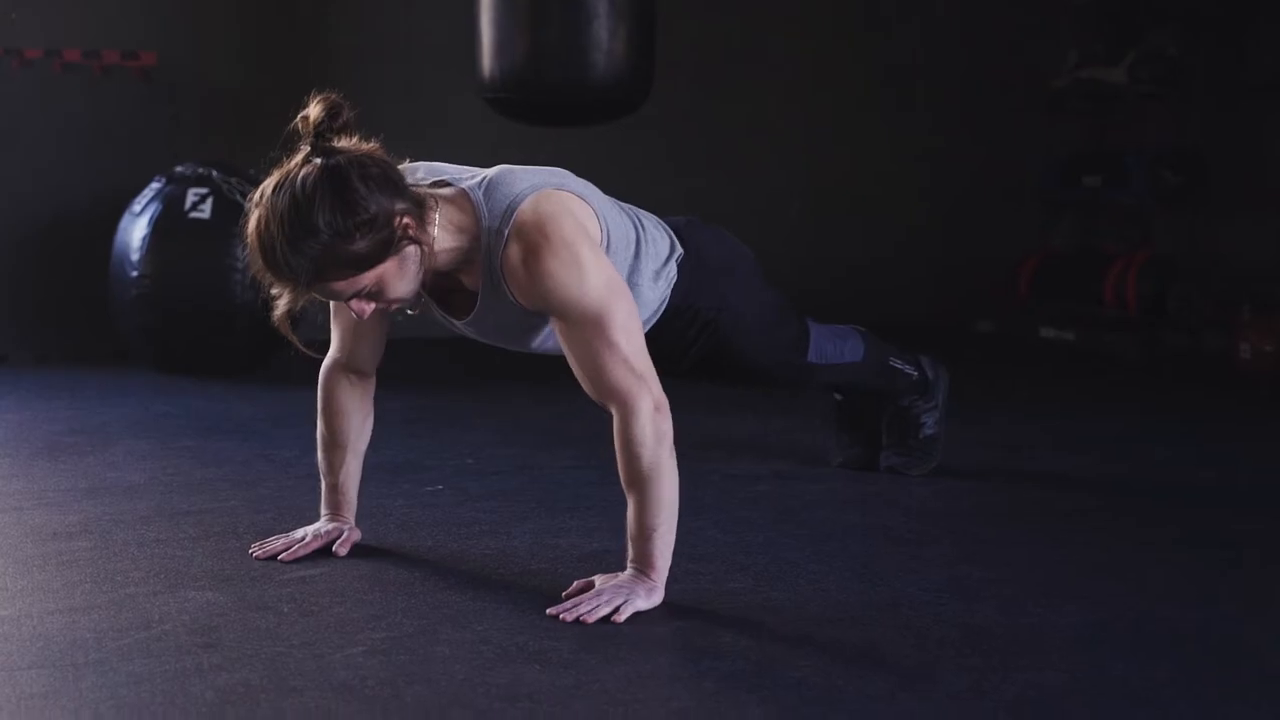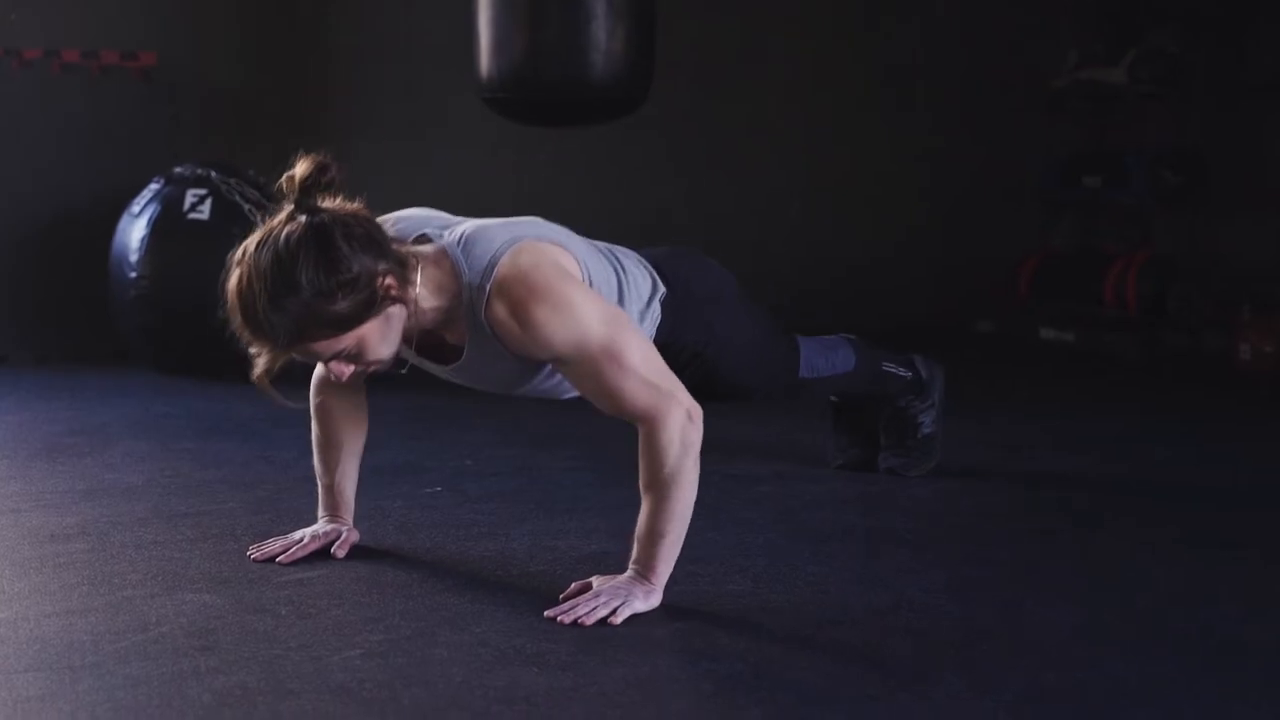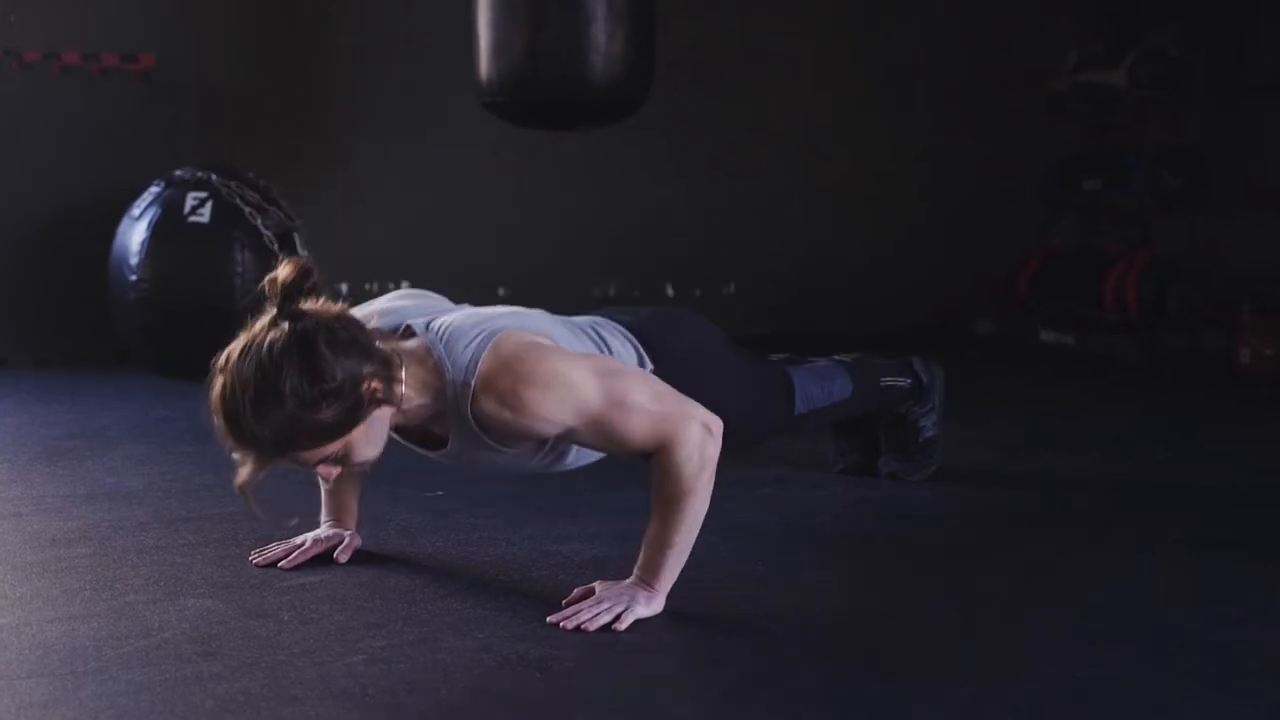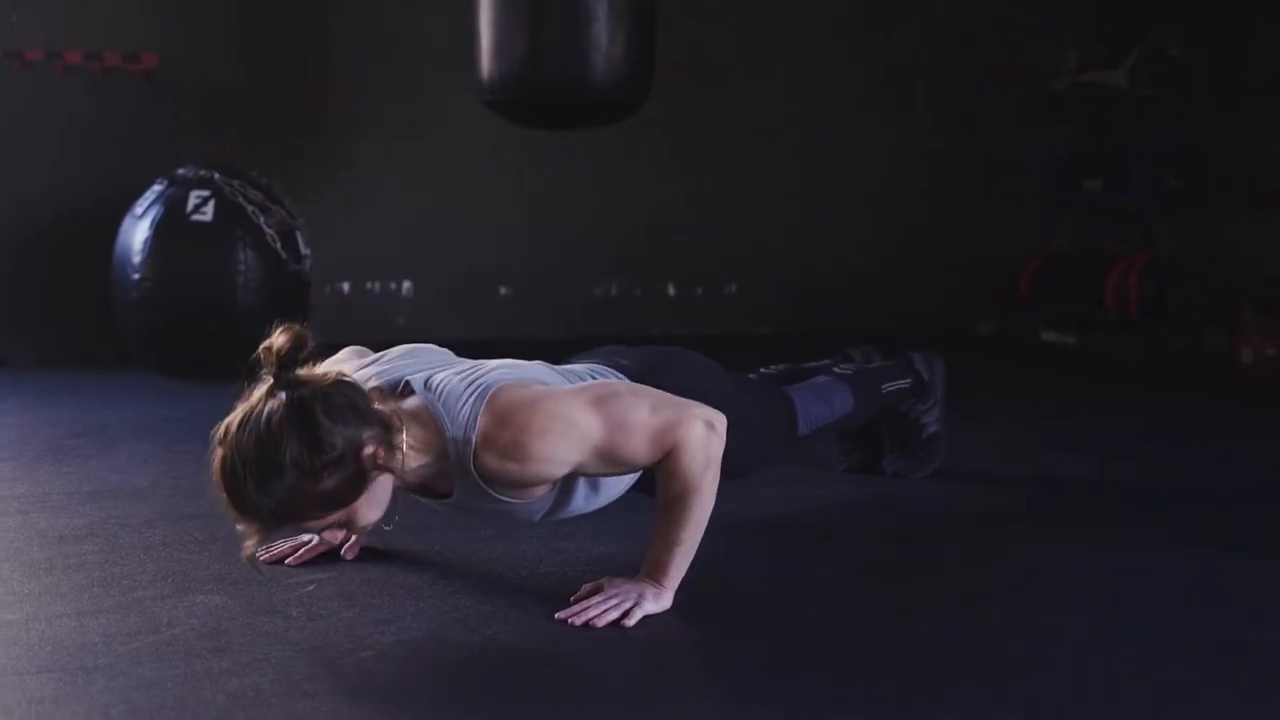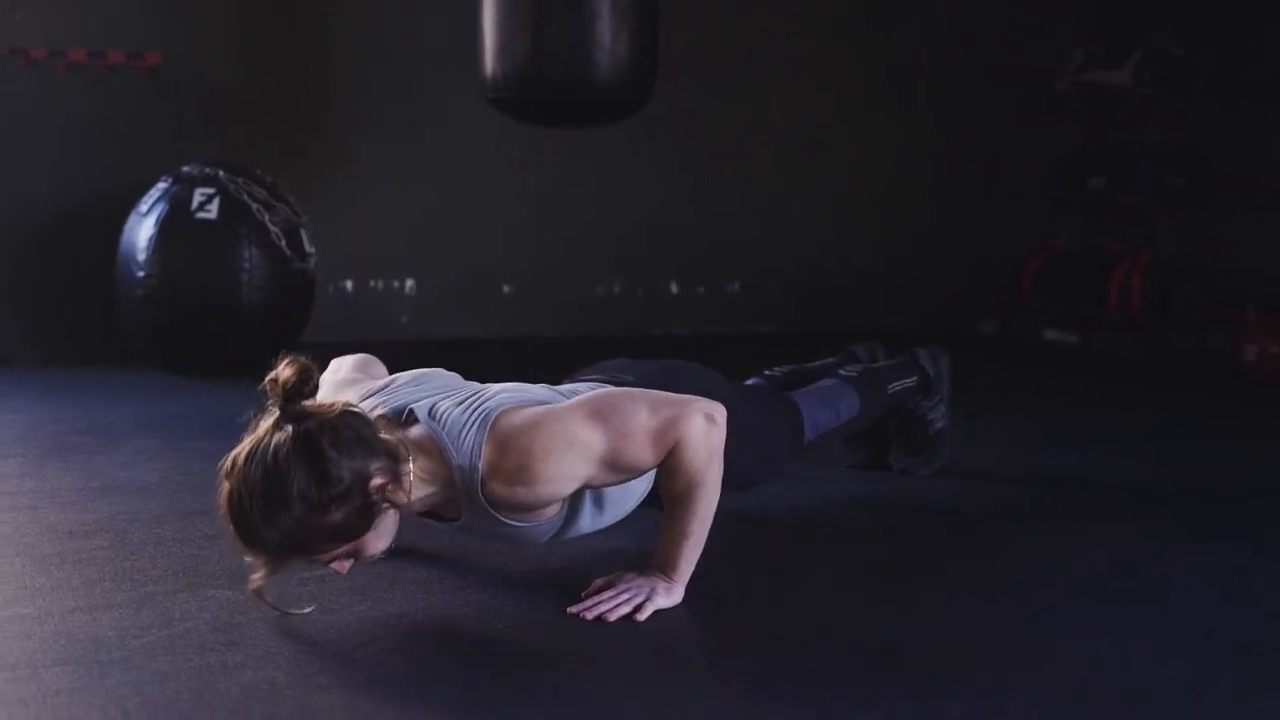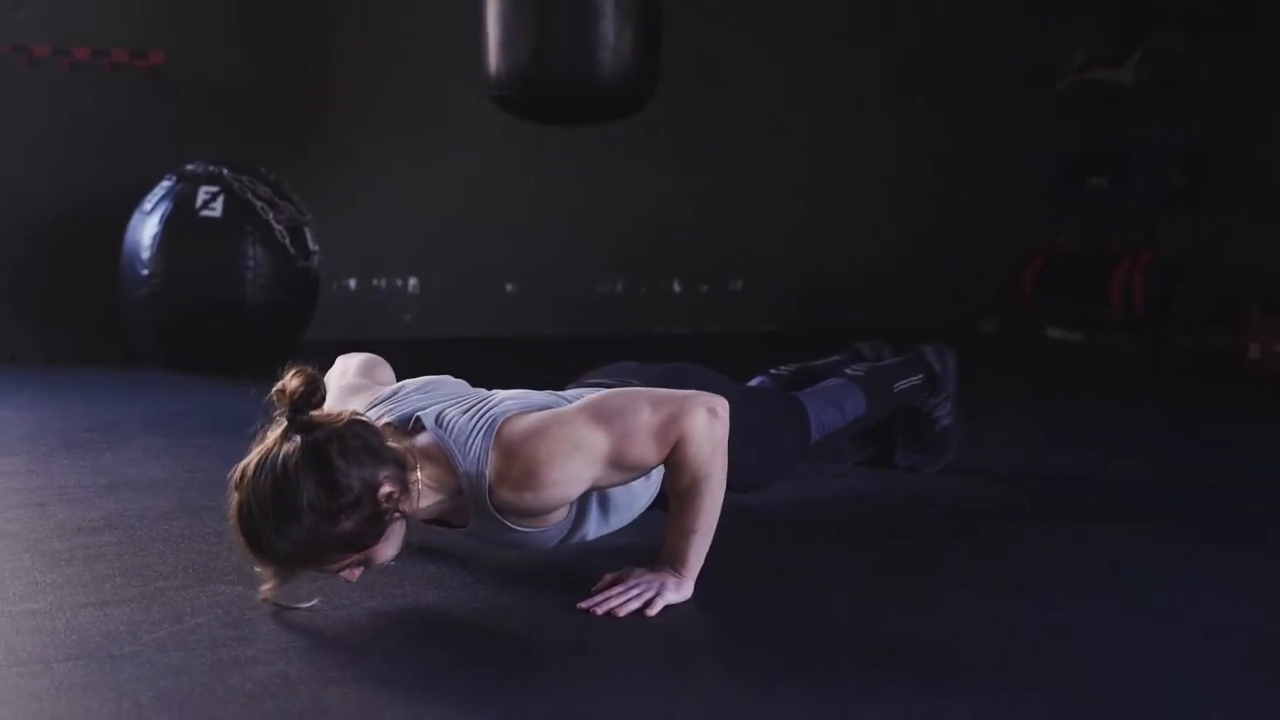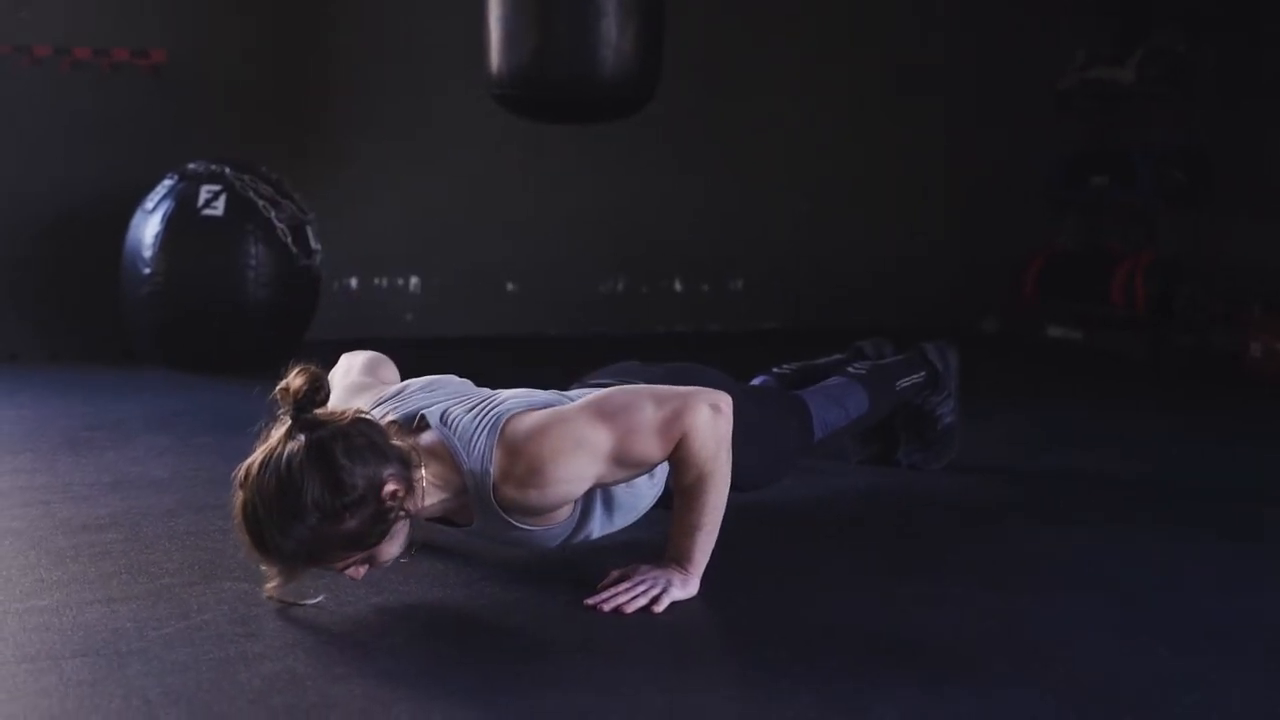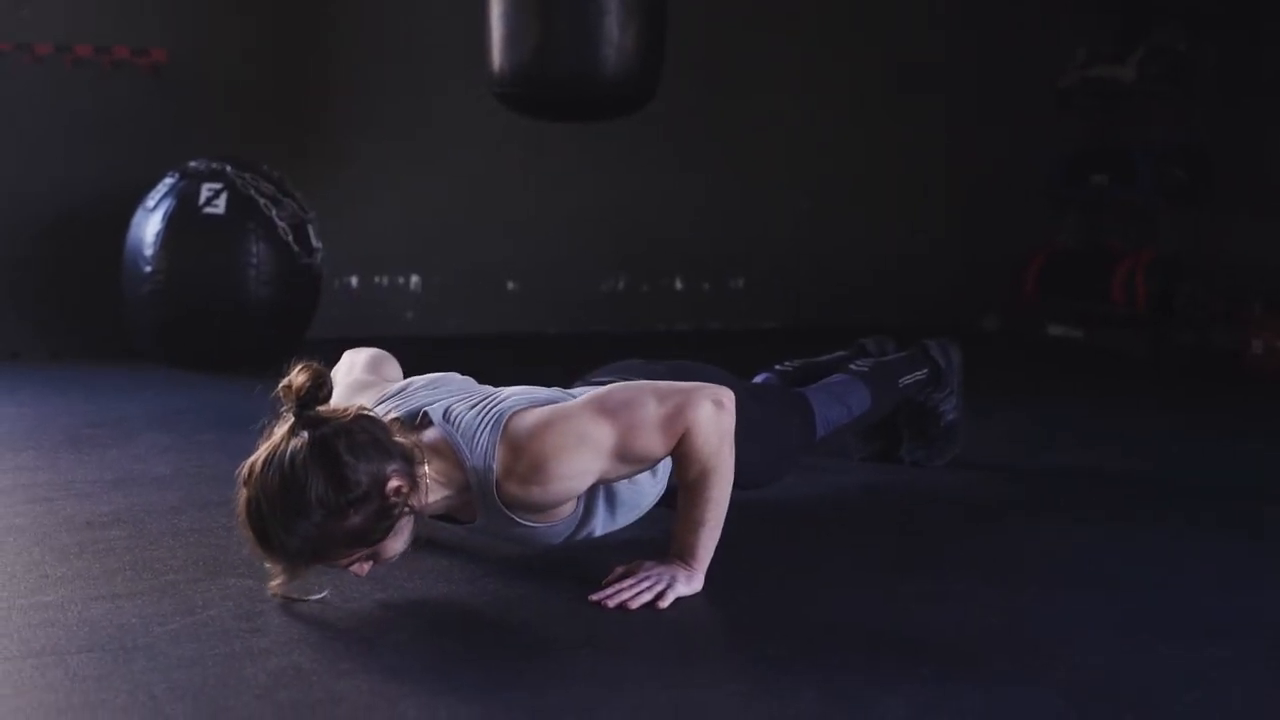
dt=0.4s
person 1, frame 1
left shoulder: (539, 242)
right shoulder: (375, 227)
left elbow: (640, 405)
right elbow: (348, 371)
left wrist: (648, 576)
right wrist: (337, 513)
left hip: (690, 284)
right hip: (626, 297)
left knee: (797, 355)
right knee: (795, 364)
left ankle: (912, 381)
right ankle: (861, 409)
person 1, frame 2
left shoulder: (522, 293)
right shoulder: (362, 271)
left elbow: (673, 415)
right elbow: (333, 389)
left wrist: (647, 580)
right wrist: (335, 515)
left hip: (674, 310)
right hip: (609, 315)
left knee: (790, 368)
right knee: (795, 373)
left ankle: (906, 381)
right ankle: (858, 401)
person 1, frame 3
left shoulder: (506, 381)
right shoulder: (350, 350)
left elbow: (695, 433)
left wrist: (649, 587)
right wrist: (339, 522)
left hip: (662, 367)
right hip: (597, 349)
left knee: (784, 399)
left ankle: (906, 386)
right ankle: (838, 368)
person 1, frame 4
left shoulder: (506, 436)
right shoulder: (347, 401)
left elbow: (700, 430)
left wrist: (658, 585)
right wrist: (342, 526)
left hip: (667, 400)
right hip: (593, 382)
left knee: (786, 416)
right knee: (775, 400)
left ankle: (907, 383)
right ankle: (838, 367)
person 1, frame 5
left shoulder: (513, 463)
right shoulder: (346, 414)
left elbow: (700, 423)
left wrist: (670, 577)
right wrist: (348, 521)
left hip: (679, 412)
right hip: (598, 397)
left knee: (794, 421)
right knee: (775, 400)
left ankle: (911, 380)
right ankle: (848, 365)
person 1, frame 6
left shoulder: (520, 471)
right shoulder: (357, 420)
left elbow: (699, 416)
right elbow: (359, 361)
left wrist: (679, 573)
right wrist: (357, 524)
left hip: (684, 415)
right hip: (603, 401)
left knee: (796, 420)
right knee: (775, 399)
left ankle: (918, 376)
right ankle: (855, 364)
person 1, frame 7
left shoulder: (526, 470)
right shoulder: (358, 417)
left elbow: (704, 414)
right elbow: (364, 360)
left wrist: (685, 570)
right wrist: (361, 521)
left hip: (685, 418)
right hip: (606, 401)
left knee: (803, 420)
right knee: (775, 396)
left ankle: (919, 375)
right ankle: (855, 363)
person 1, frame 8
left shoulder: (530, 466)
right shoulder: (362, 419)
left elbow: (707, 407)
right elbow: (367, 356)
left wrist: (689, 565)
right wrist: (366, 517)
left hip: (687, 418)
right hip: (610, 399)
left knee: (804, 415)
right knee: (776, 392)
left ankle: (919, 372)
right ankle: (861, 359)
